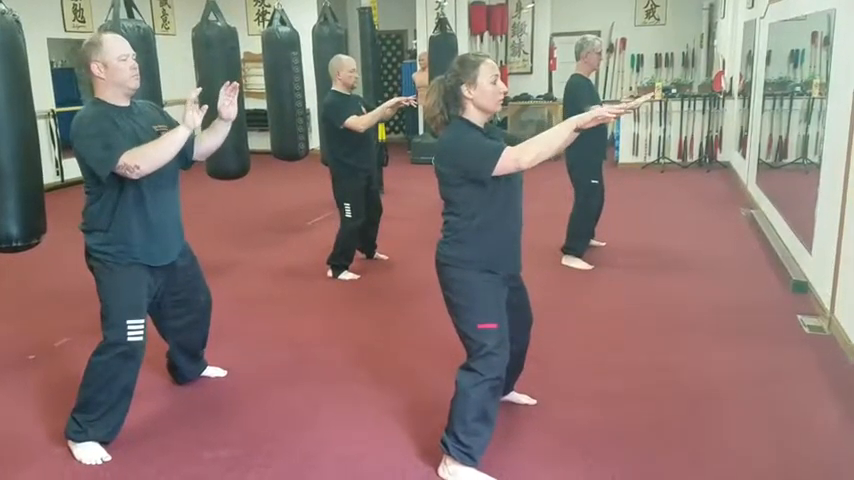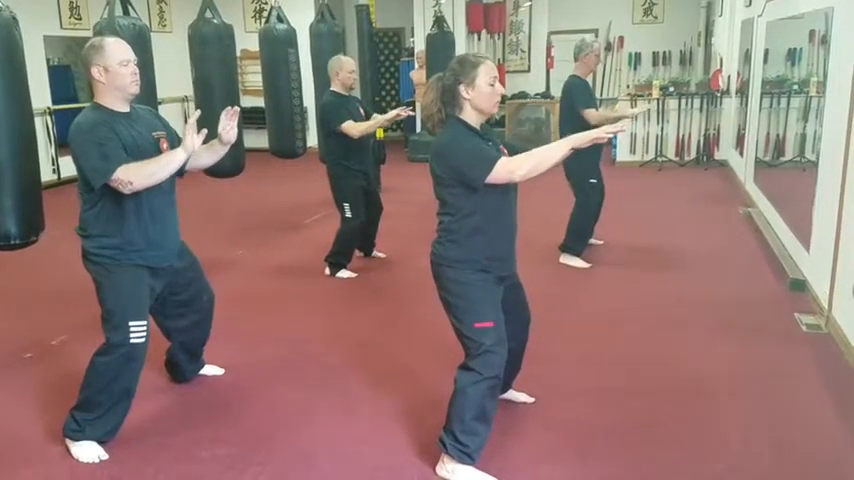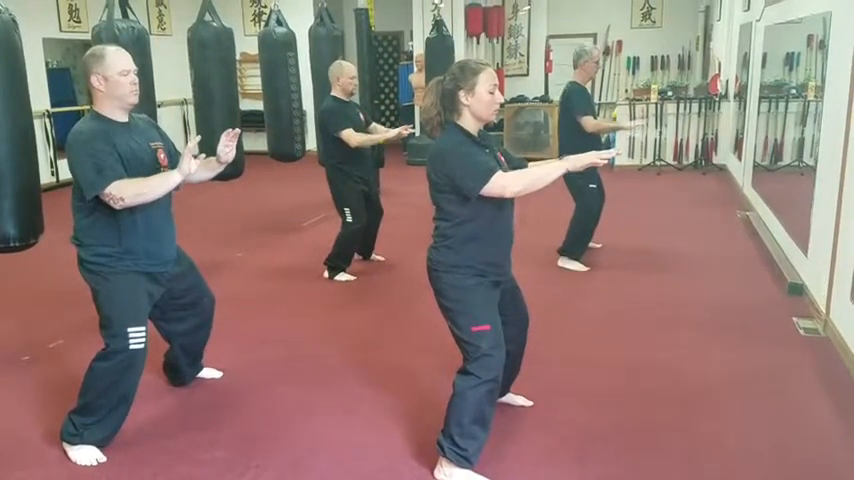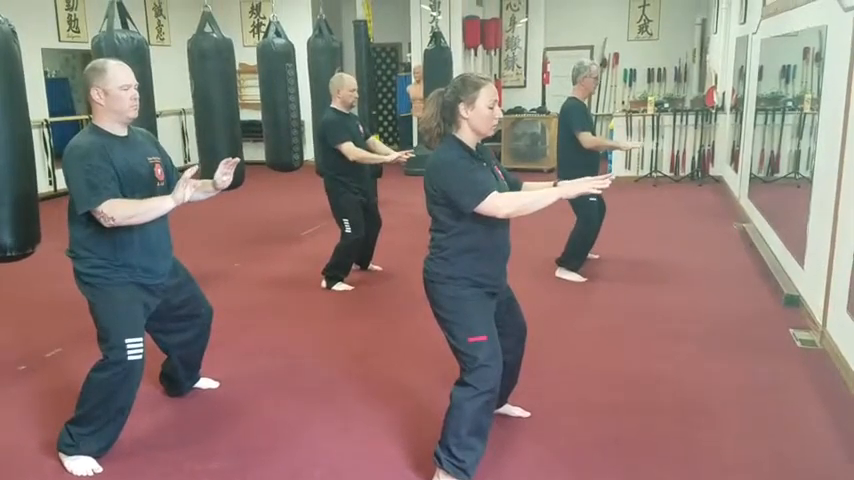
dt=0.4s
person 1, frame 1
left shoulder: (150, 111)
right shoulder: (91, 122)
left elbow: (193, 153)
right elbow: (134, 165)
left wrist: (223, 121)
right wrist: (184, 126)
left hip: (169, 244)
right hip: (120, 254)
left knee: (194, 306)
right knee: (123, 342)
left ankle: (189, 367)
right ankle: (84, 433)
person 1, frame 2
left shoulder: (149, 117)
right shoulder: (89, 128)
left elbow: (188, 163)
right elbow: (127, 180)
left wrist: (221, 143)
right wrist: (182, 150)
left hip: (166, 246)
right hip: (119, 256)
left knee: (197, 304)
right knee: (126, 343)
left ankle: (186, 365)
right ankle: (82, 430)
person 1, frame 3
left shoulder: (146, 126)
right shoulder: (87, 137)
left elbow: (183, 173)
right elbow: (118, 195)
left wrist: (217, 162)
right wrist: (177, 173)
left hip: (163, 253)
right hip: (114, 263)
left knee: (198, 306)
right knee: (126, 348)
left ankle: (184, 368)
right ankle: (80, 435)
person 1, frame 4
left shoulder: (145, 140)
right shoulder: (84, 151)
left elbow: (176, 189)
right elbow: (110, 213)
left wrist: (212, 186)
right wrist: (172, 200)
left hip: (159, 265)
right hip: (110, 275)
left knee: (196, 317)
right knee: (124, 359)
left ankle: (181, 379)
right ankle: (77, 446)
person 2, frame 1
left shoulder: (488, 134)
right shoulder: (457, 142)
left elbow: (528, 151)
right elbow: (521, 158)
left wrist: (583, 123)
right wrist: (576, 121)
left hip: (498, 262)
right hip: (469, 268)
left knee: (517, 327)
right knee: (488, 353)
left ankle: (500, 389)
person 2, frame 2
left shoulder: (484, 135)
right shoulder: (453, 143)
left elbow: (524, 157)
right elbow: (515, 170)
left wrist: (580, 142)
right wrist: (575, 140)
left hip: (494, 259)
right hip: (464, 267)
left knee: (516, 323)
right knee: (486, 351)
left ankle: (498, 386)
person 2, frame 3
left shoulder: (482, 142)
right shoulder: (450, 150)
left elbow: (522, 169)
right elbow: (507, 186)
left wrist: (573, 161)
right wrist: (570, 163)
left hip: (491, 265)
right hip: (461, 272)
left knee: (515, 325)
right knee: (485, 356)
left ankle: (496, 391)
person 2, frame 4
left shoulder: (480, 154)
right shoulder: (448, 163)
left elbow: (516, 188)
right elbow: (501, 206)
left wrist: (562, 184)
right wrist: (565, 190)
left hip: (487, 277)
right hip: (457, 284)
left knee: (512, 336)
right knee: (482, 368)
left ankle: (494, 402)
person 3, frame 1
left shoulder: (584, 82)
right shoulder: (577, 84)
left hip: (590, 152)
right hip: (581, 154)
left knee: (595, 197)
right knee: (586, 199)
left ankle: (585, 237)
right ankle: (571, 253)
person 3, frame 2
left shoulder: (581, 84)
right shoulder: (575, 85)
left elbow: (592, 116)
right elbow: (593, 118)
left wrist: (617, 116)
right wrist: (625, 114)
left hip: (587, 153)
right hip: (577, 155)
left knee: (596, 195)
right knee: (587, 199)
left ankle: (584, 235)
right ankle: (569, 251)
person 3, frame 3
left shoulder: (579, 90)
right shoulder: (574, 92)
left elbow: (590, 125)
right elbow: (590, 125)
left wrist: (615, 126)
right wrist: (621, 125)
left knee: (596, 199)
right knee: (588, 204)
left ankle: (582, 239)
right ankle: (568, 255)
person 3, frame 4
left shoulder: (579, 106)
right shoulder: (572, 107)
left elbow: (588, 140)
right elbow: (587, 141)
left wrist: (614, 145)
right wrist: (619, 145)
left hip: (583, 173)
right hip: (574, 174)
left knee: (597, 211)
right knee: (588, 217)
left ankle: (580, 250)
right ankle: (565, 266)
person 4, frame 1
left shoulder: (355, 99)
right shoulder: (332, 103)
left elbow: (380, 116)
right elbow: (360, 125)
left wrist: (396, 106)
right wrist: (386, 104)
left hip: (366, 167)
right hip: (347, 171)
left knee: (373, 210)
right knee: (353, 219)
left ankle: (368, 249)
right ankle: (337, 267)
person 4, frame 2
left shoulder: (353, 100)
right shoulder: (330, 104)
left elbow: (374, 120)
right elbow: (355, 131)
left wrist: (392, 116)
right wrist: (386, 118)
left hip: (364, 167)
right hip: (344, 171)
left knee: (373, 208)
right knee: (353, 218)
left ankle: (367, 248)
right ankle: (335, 265)
person 4, frame 3
left shoulder: (353, 106)
right shoulder: (330, 110)
left elbow: (372, 127)
right elbow: (353, 140)
left wrist: (394, 132)
right wrist: (389, 135)
left hip: (363, 171)
right hip: (343, 176)
left knee: (374, 212)
right knee: (355, 222)
left ankle: (365, 251)
right ankle: (334, 268)
person 4, frame 4
left shoulder: (352, 118)
right shoulder: (331, 121)
left elbow: (371, 142)
right elbow: (352, 154)
left wrist: (393, 154)
right wrist: (386, 159)
left hip: (360, 183)
right hip: (342, 187)
left knee: (373, 223)
right knee: (353, 233)
left ankle: (362, 261)
right ankle: (331, 278)
